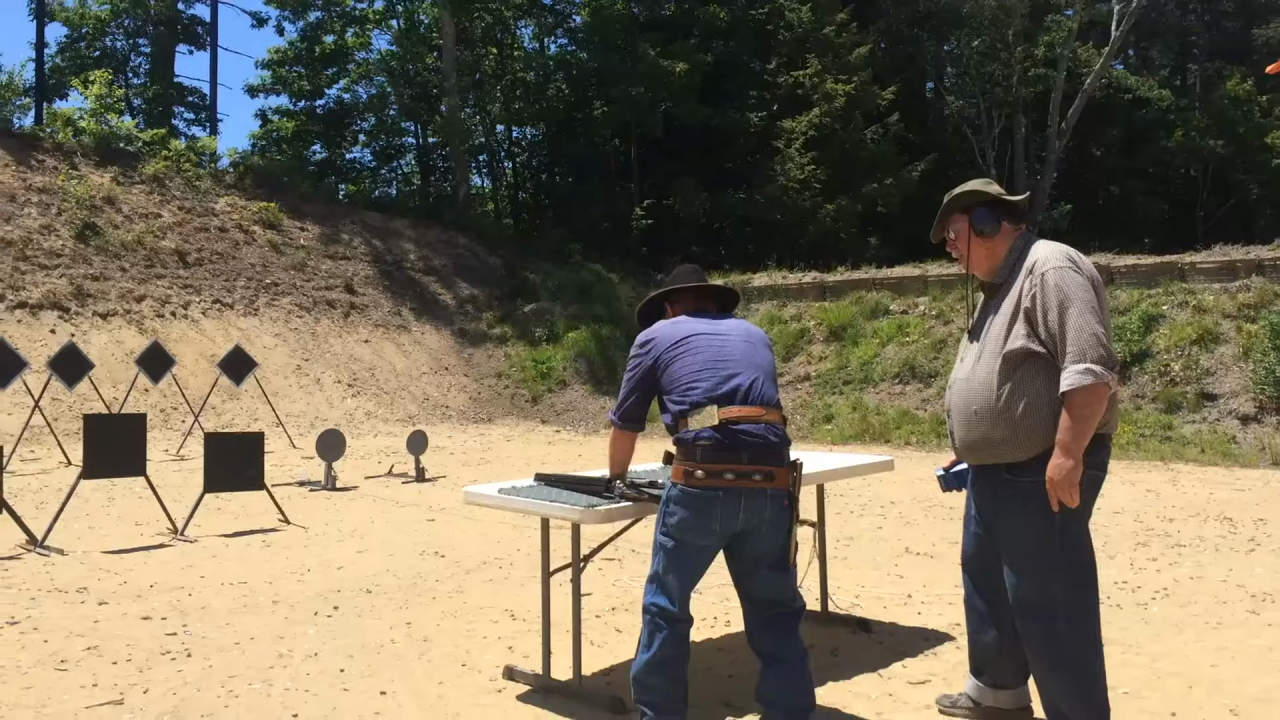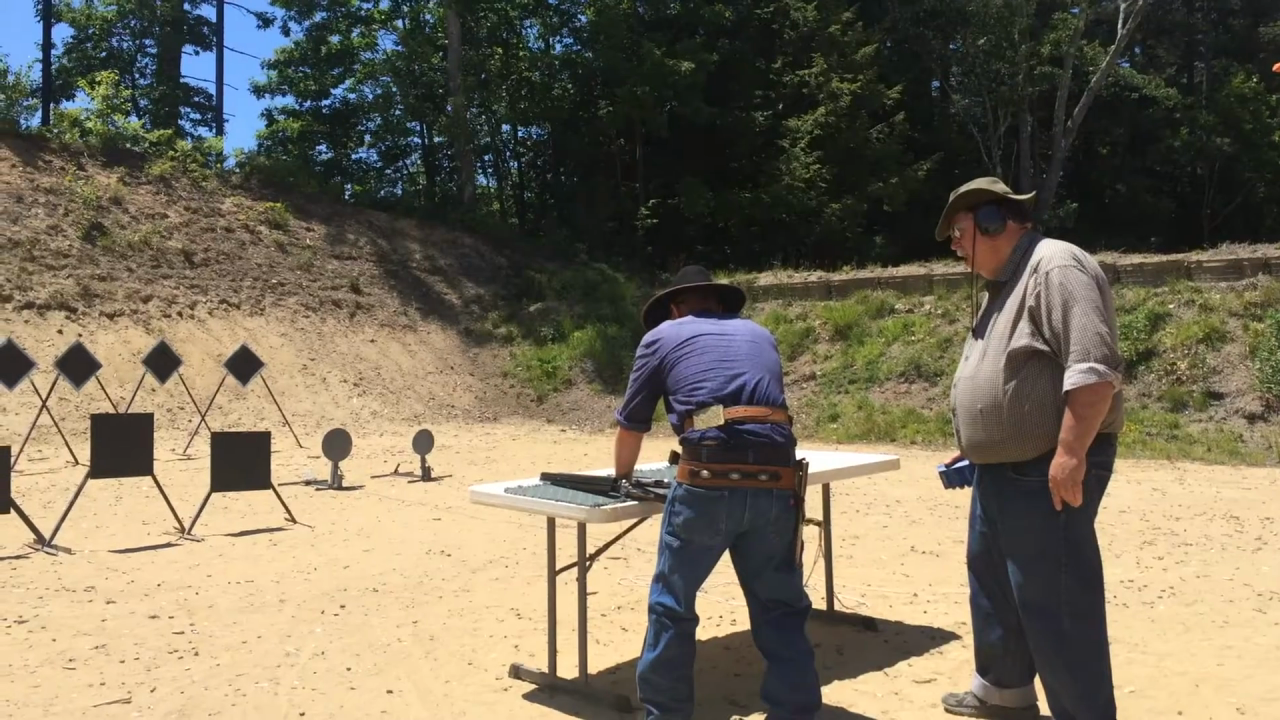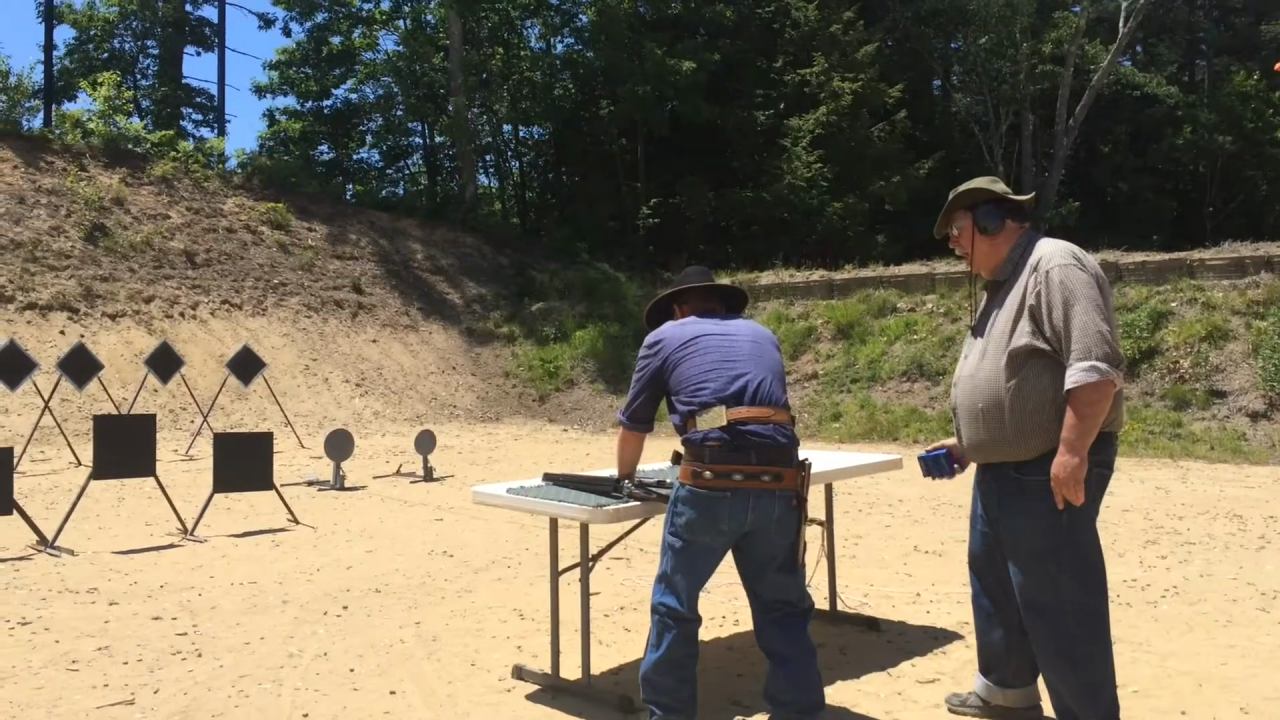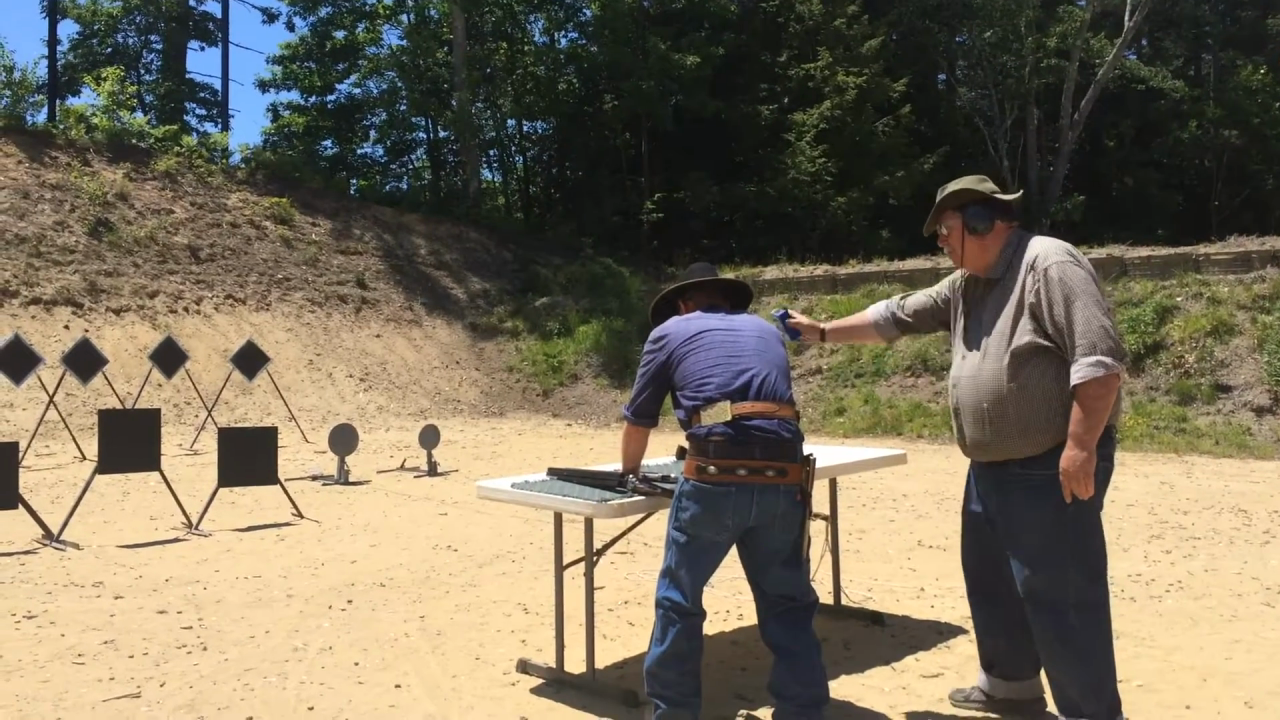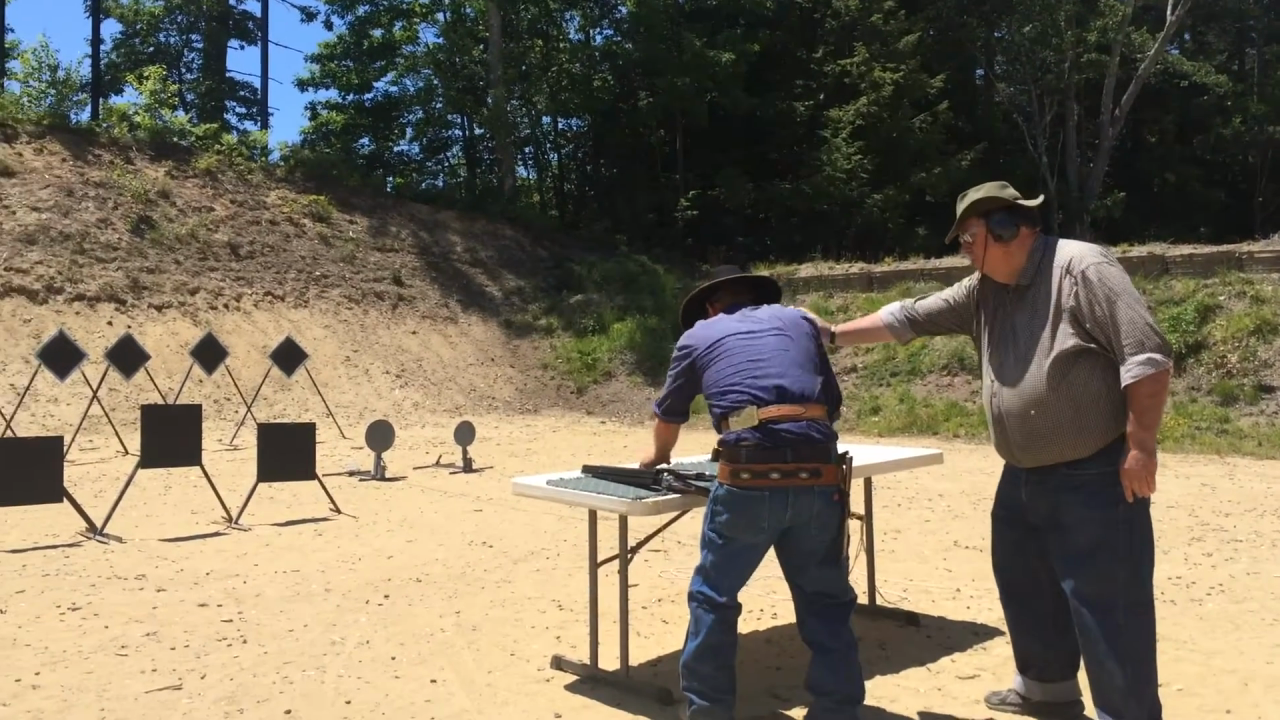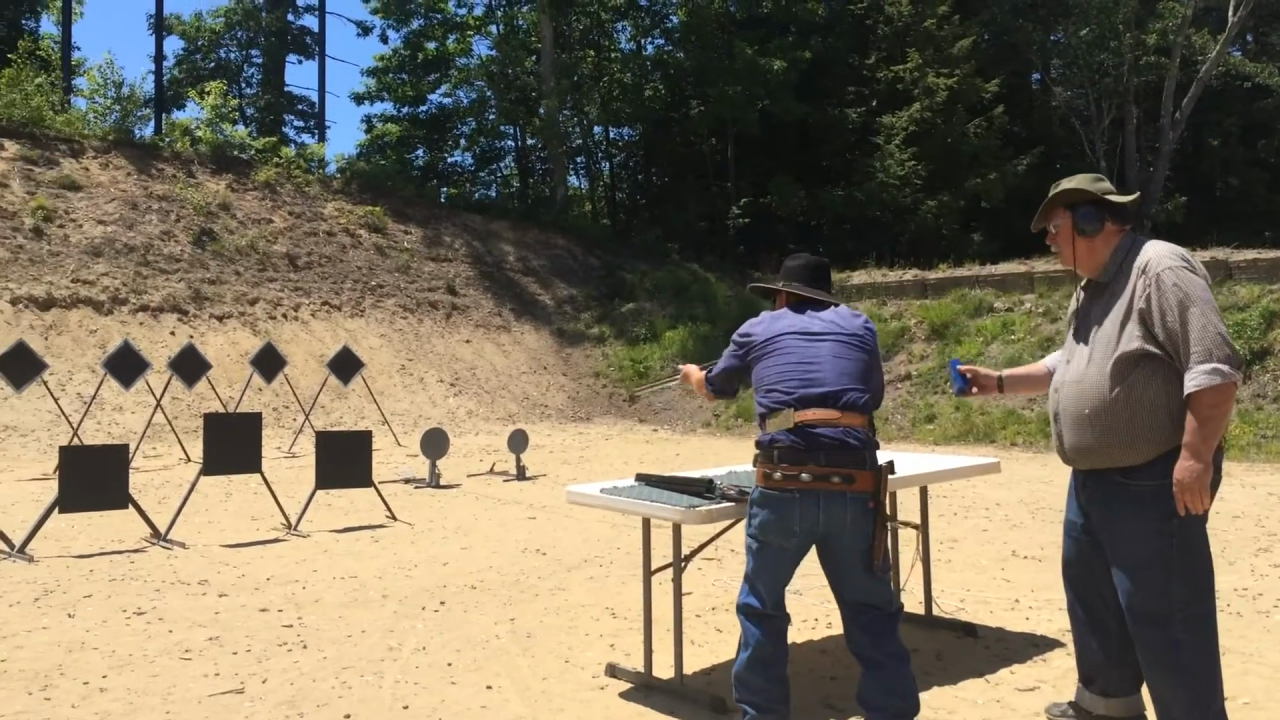
dt=0.5s
person 1, frame 1
left shoulder: (1051, 269)
right shoulder: (1000, 284)
left elbow: (1091, 369)
left wrist: (1067, 456)
right wrist: (972, 450)
left hip: (1043, 472)
right hip: (995, 470)
left knee: (1048, 601)
right knee: (986, 582)
person 1, frame 2
left shoulder: (1057, 268)
right shoulder: (1004, 283)
left elbow: (1094, 368)
left wrist: (1070, 454)
right wrist: (975, 448)
left hip: (1048, 470)
right hip: (1000, 469)
left knee: (1053, 599)
right knee: (992, 582)
person 1, frame 3
left shoulder: (1056, 267)
right shoulder: (1003, 282)
left elbow: (1096, 366)
left wrist: (1073, 454)
right wrist: (964, 442)
left hip: (1049, 471)
right hip: (999, 469)
left knee: (1055, 598)
right knee: (994, 582)
person 1, frame 4
left shoulder: (1051, 265)
right shoulder: (967, 284)
left elbow: (1100, 359)
right elbow: (898, 315)
left wrist: (1081, 447)
right wrist: (824, 331)
left hip: (1050, 470)
right hip: (992, 468)
left knee: (1059, 592)
right knee: (991, 581)
person 1, frame 5
left shoulder: (1083, 268)
right shoulder: (983, 290)
left elbow: (1148, 356)
right elbow: (911, 317)
left wrist: (1140, 447)
right wrist: (835, 334)
left hip: (1095, 473)
right hip: (1024, 473)
left knee: (1103, 596)
right knee: (1024, 582)
person 1, frame 6
left shoulder: (1161, 269)
right shoulder: (1091, 289)
left elbow: (1214, 368)
left wrist: (1196, 457)
right wrist: (1000, 380)
left hip: (1153, 481)
right hip: (1095, 480)
left knee: (1162, 608)
right knee: (1091, 593)
person 2, frame 1
left shoulder: (656, 336)
right shoulder: (754, 334)
left elbow: (624, 425)
left wrist: (616, 479)
left hip: (702, 484)
right hip: (769, 483)
left knee: (665, 607)
right knee: (775, 610)
person 2, frame 2
left shoulder: (662, 337)
right shoulder: (761, 335)
left elbow: (630, 425)
left wrist: (622, 477)
left hip: (707, 483)
right hip: (775, 483)
left knee: (671, 607)
right knee: (781, 609)
person 2, frame 3
left shoulder: (664, 337)
right shoulder: (762, 335)
left elbow: (633, 424)
left wrist: (625, 477)
left hip: (710, 483)
right hip: (778, 481)
left knee: (674, 606)
right knee: (784, 610)
person 2, frame 4
left shoulder: (669, 332)
right shoulder: (767, 330)
left elbow: (638, 420)
left wrist: (629, 471)
left hip: (714, 477)
right hip: (783, 477)
left knee: (678, 601)
right knee: (788, 604)
person 2, frame 5
left shoulder: (697, 336)
right shoulder: (798, 322)
left elbow: (669, 413)
right elbow: (833, 400)
left wrist: (658, 456)
left hip: (747, 480)
right hip: (818, 477)
left knee: (713, 598)
right knee: (826, 601)
person 2, frame 6
left shoulder: (757, 330)
right shoulder: (860, 327)
left elbow: (715, 388)
left wrist: (693, 376)
left hip: (784, 483)
right hip: (854, 483)
left knee: (762, 608)
right knee: (871, 611)
